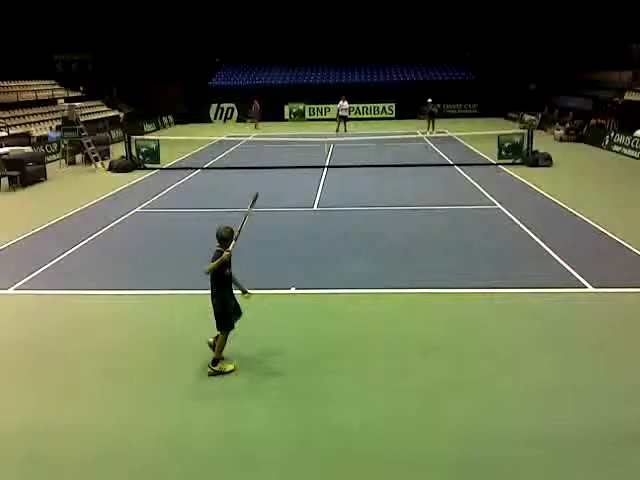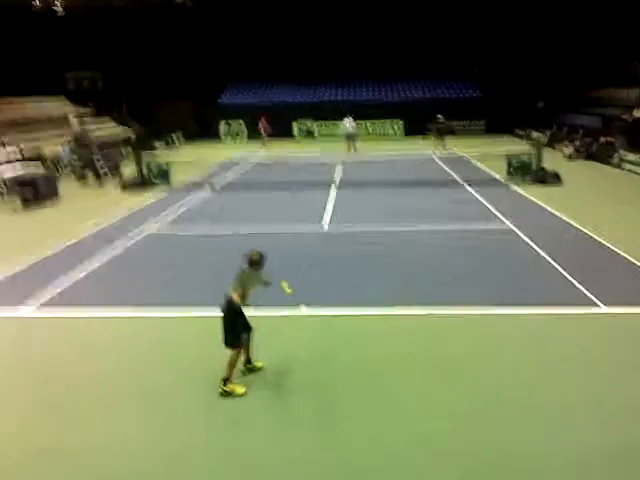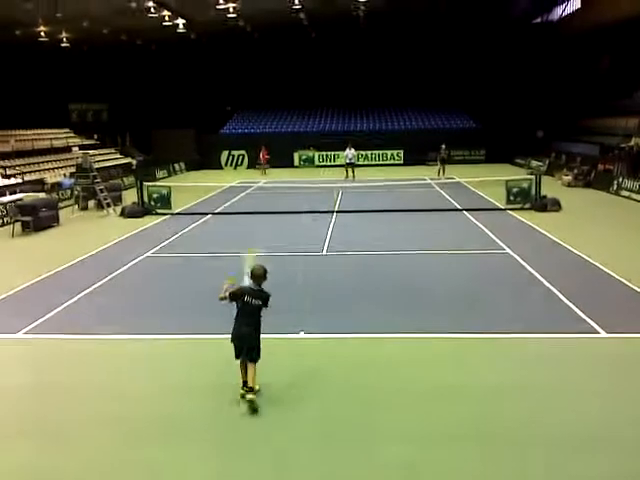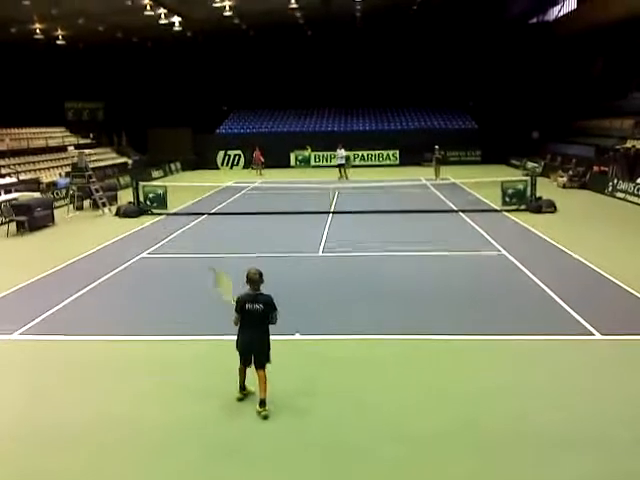
dt=0.5s
person 1, frame 1
left shoulder: (225, 253)
right shoulder: (218, 256)
right elbow: (208, 270)
left wrist: (241, 288)
right wrist: (222, 259)
left hip: (227, 294)
right hip: (220, 297)
left knee: (235, 316)
right knee: (226, 329)
left ankle: (215, 341)
right ankle: (215, 365)
person 1, frame 2
left shoulder: (246, 274)
right shoulder: (243, 277)
right elbow: (235, 293)
left wrist: (262, 280)
right wrist: (237, 299)
left hip: (235, 311)
right hip: (232, 313)
left knee: (246, 331)
right knee: (236, 347)
left ankle: (248, 363)
right ankle: (226, 385)
person 1, frame 3
left shoulder: (241, 291)
right shoulder: (265, 296)
left elbow: (222, 297)
left wrist: (226, 287)
left hip: (238, 331)
right hip: (253, 333)
left knee: (243, 358)
right knee: (253, 362)
left ankle: (246, 386)
right ankle: (250, 393)
person 1, frame 4
left shoulder: (241, 299)
right shoulder: (268, 299)
left elbow: (236, 322)
right elbow: (274, 320)
left hip: (244, 339)
right hip: (261, 339)
left knee: (243, 365)
right knee: (261, 369)
left ankle: (242, 390)
right ankle: (262, 405)
